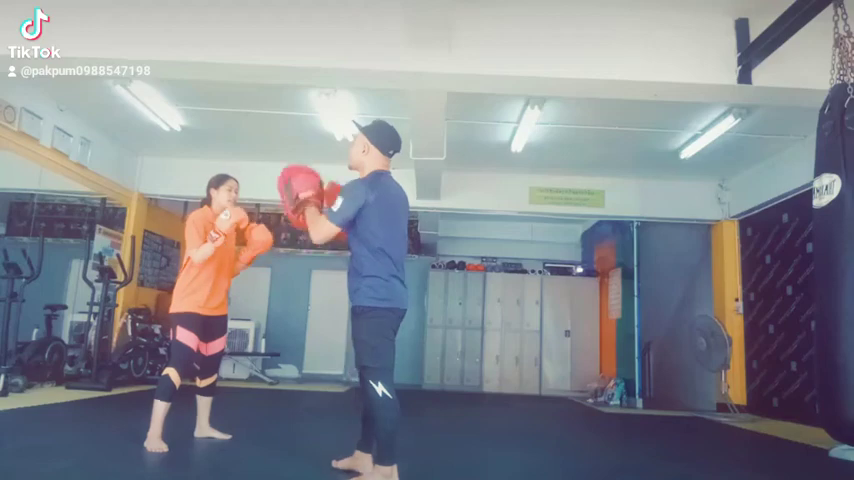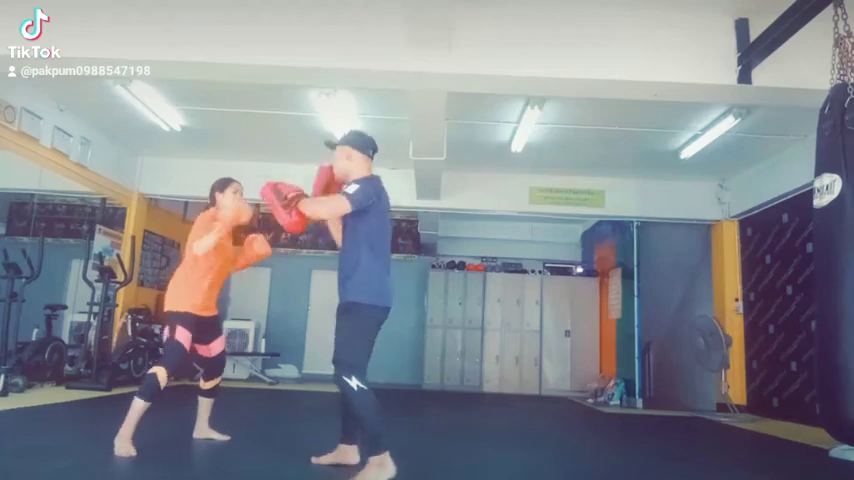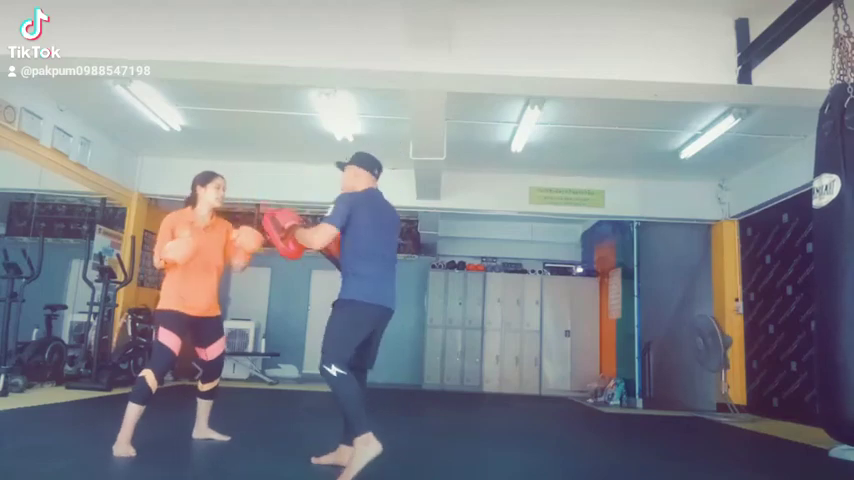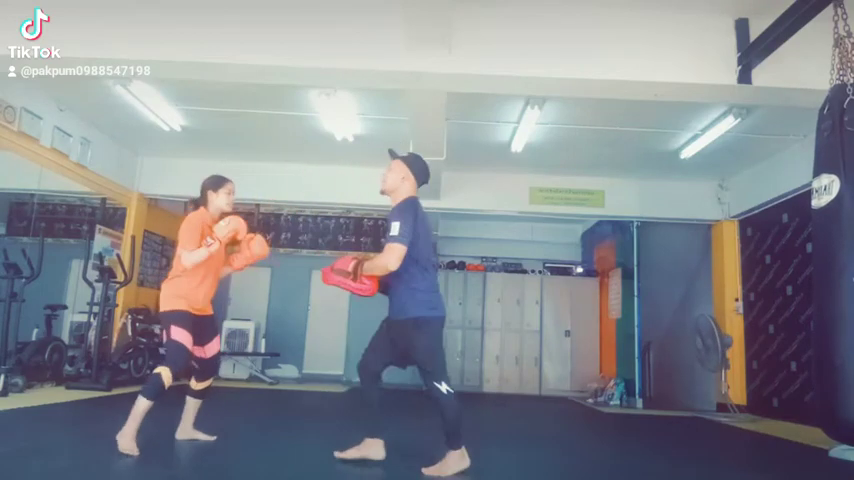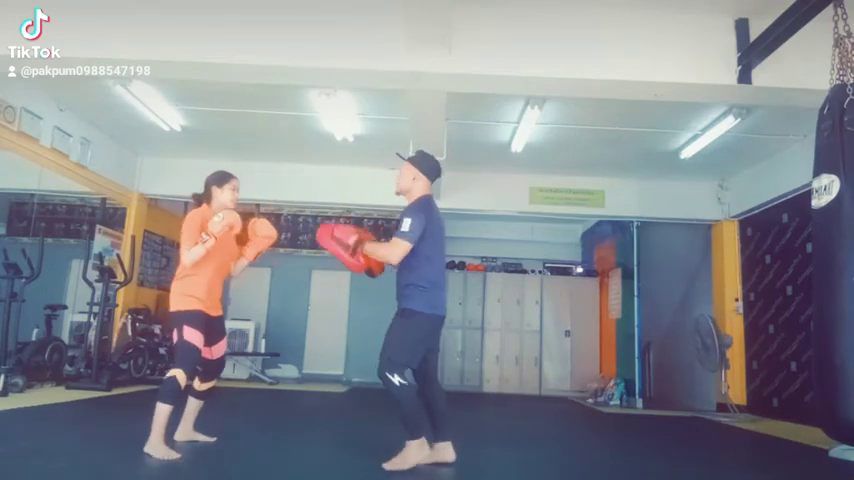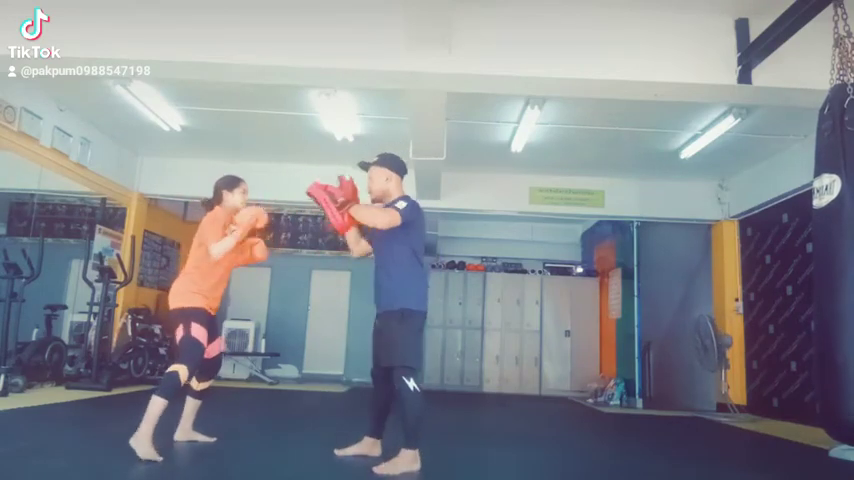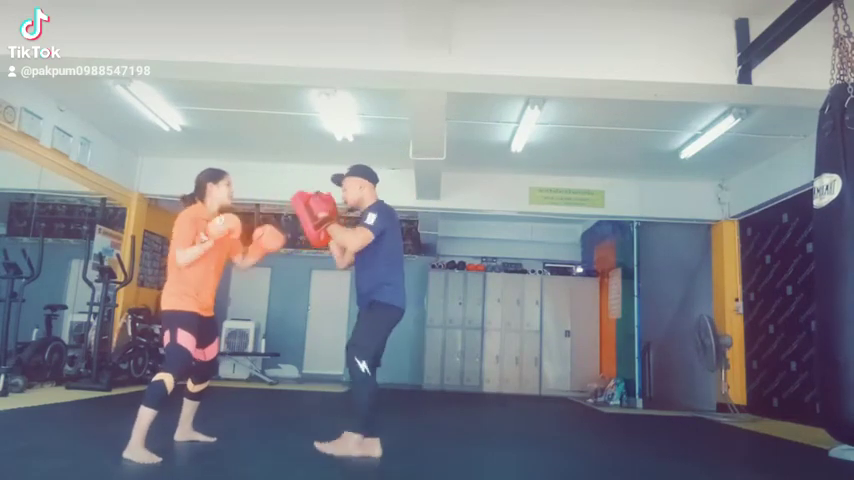
dt=0.5s
person 1, frame 1
left shoulder: (360, 188)
right shoulder: (394, 191)
left elbow: (320, 234)
left wrist: (309, 204)
right wrist: (333, 210)
left hip: (373, 301)
right hip: (389, 298)
left knee: (378, 382)
right knee: (371, 378)
person 1, frame 2
left shoulder: (368, 186)
right shoulder: (365, 194)
left elbow: (325, 208)
right elbow: (344, 238)
left wrist: (297, 200)
right wrist: (323, 204)
left hip: (363, 299)
right hip: (367, 298)
left knee: (350, 376)
right knee: (349, 375)
right ankle: (348, 447)
person 1, frame 3
left shoulder: (349, 201)
right shoulder: (390, 212)
left elbow: (319, 239)
left wrist: (294, 230)
right wrist: (338, 249)
left hip: (358, 298)
right hip: (383, 302)
left knee: (332, 366)
right knee: (353, 372)
left ankle: (364, 439)
right ankle: (348, 447)
person 1, frame 4
left shoulder: (403, 212)
right shoulder: (408, 211)
left elbow: (390, 262)
left wrist: (359, 267)
right wrist: (368, 274)
left hip: (421, 314)
right hip: (402, 314)
left knee: (434, 381)
right knee: (367, 368)
left ankle: (457, 452)
right ankle: (374, 442)
person 1, frame 5
left shoulder: (417, 210)
right shoulder: (427, 210)
left elbow: (394, 254)
left wrist: (361, 245)
right wrist: (371, 248)
left hip: (418, 307)
right hip: (427, 307)
left knee: (391, 371)
right knee: (426, 376)
left ankle: (416, 443)
right ankle: (441, 446)
person 1, frame 6
left shoulder: (407, 206)
right shoulder: (383, 212)
left elbow: (381, 220)
right elbow: (357, 248)
left wrist: (349, 204)
right wrist: (344, 216)
left hip: (406, 308)
right hip: (388, 308)
left knee: (404, 376)
right knee: (382, 374)
left ankle: (410, 454)
right ankle: (373, 441)
person 1, frame 7
left shoulder: (380, 212)
right shoulder: (369, 219)
left elbow: (355, 242)
right elbow: (343, 261)
left wrist: (326, 223)
right wrist: (332, 231)
left hip: (384, 301)
right hip: (374, 302)
left knee: (357, 356)
right knee: (363, 365)
left ankle: (356, 436)
right ankle: (369, 439)
person 2, frame 1
left shoulder: (231, 223)
right shoulder: (197, 218)
right elbow: (197, 257)
left wrist: (251, 252)
right wrist: (221, 233)
left hip: (216, 308)
right hip: (189, 304)
left knee: (210, 365)
right knee: (181, 363)
left ankle: (203, 426)
right ankle: (154, 434)
person 2, frame 2
left shoulder: (224, 222)
right shoulder: (209, 218)
right elbow: (199, 250)
left wrist: (250, 256)
right wrist: (225, 223)
left hip: (206, 307)
right hip: (183, 304)
left knee: (215, 363)
right knee: (172, 361)
left ankle: (202, 427)
right ankle: (125, 434)
person 2, frame 3
left shoulder: (224, 228)
right shoulder: (175, 220)
left elbow: (237, 265)
right elbow: (157, 261)
left wrist: (246, 248)
right wrist: (167, 256)
left hip: (208, 310)
right hip: (176, 305)
left knee: (213, 367)
right knee: (159, 365)
left ankle: (201, 427)
right ankle: (124, 438)
person 2, frame 4
left shoulder: (219, 225)
right shoulder: (195, 221)
right elbow: (187, 261)
left wrist: (244, 256)
right wrist: (218, 240)
left hip: (201, 307)
right hip: (176, 303)
left knee: (209, 366)
right knee: (175, 363)
left ankle: (186, 427)
right ankle: (128, 432)
person 2, frame 5
left shoulder: (229, 226)
right shoulder: (196, 218)
left elbow: (232, 270)
right elbow: (188, 259)
left wrist: (255, 246)
right wrist: (213, 235)
left hip: (211, 306)
right hip: (188, 302)
left knee: (213, 367)
right knee: (186, 363)
left ankle: (185, 429)
right ankle: (155, 440)
person 2, frame 6
left shoulder: (227, 221)
right shoulder: (217, 217)
right elbow: (215, 253)
left wrist: (246, 256)
right wrist: (242, 227)
left hip: (205, 305)
right hip: (189, 301)
left knee: (211, 365)
right knee: (189, 361)
left ankle: (184, 429)
right ankle: (143, 435)
person 2, frame 7
left shoulder: (225, 222)
right shoulder: (190, 216)
left elbow: (242, 261)
right elbow: (181, 260)
right wrist: (210, 238)
left hip: (204, 307)
right hip: (180, 303)
left knee: (206, 368)
right knee: (176, 367)
left ankle: (184, 429)
right ankle: (135, 444)
